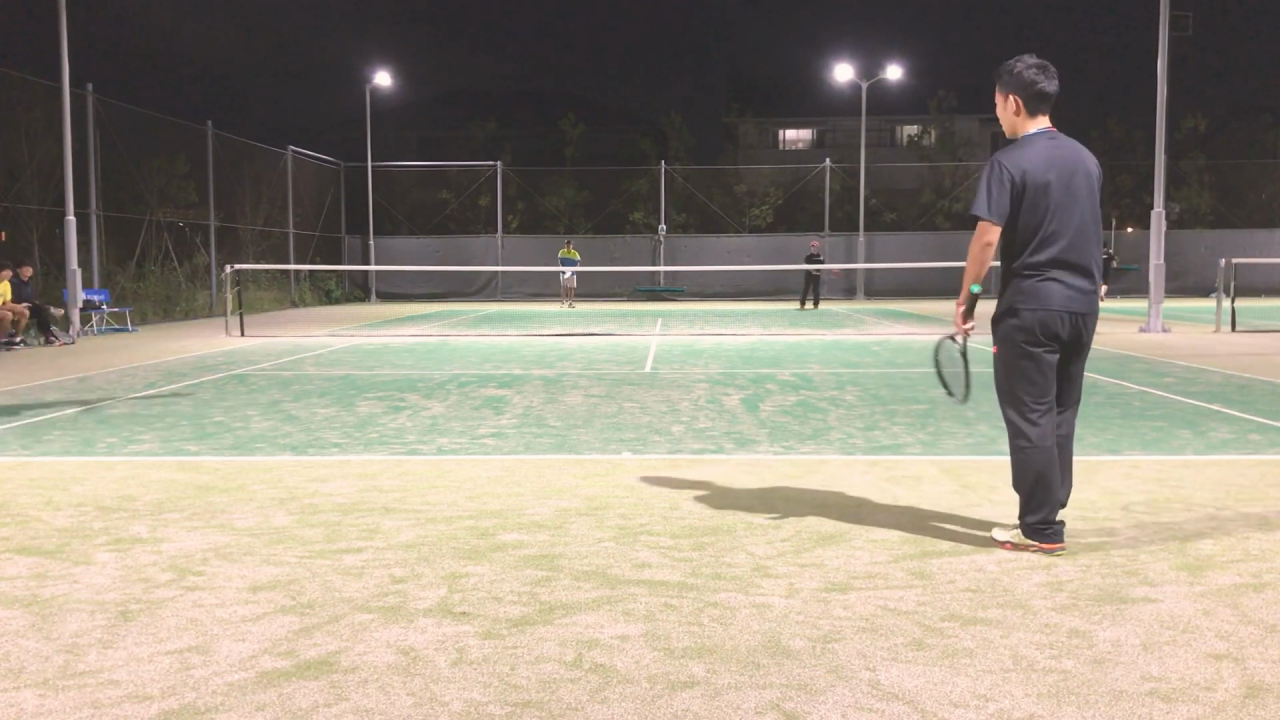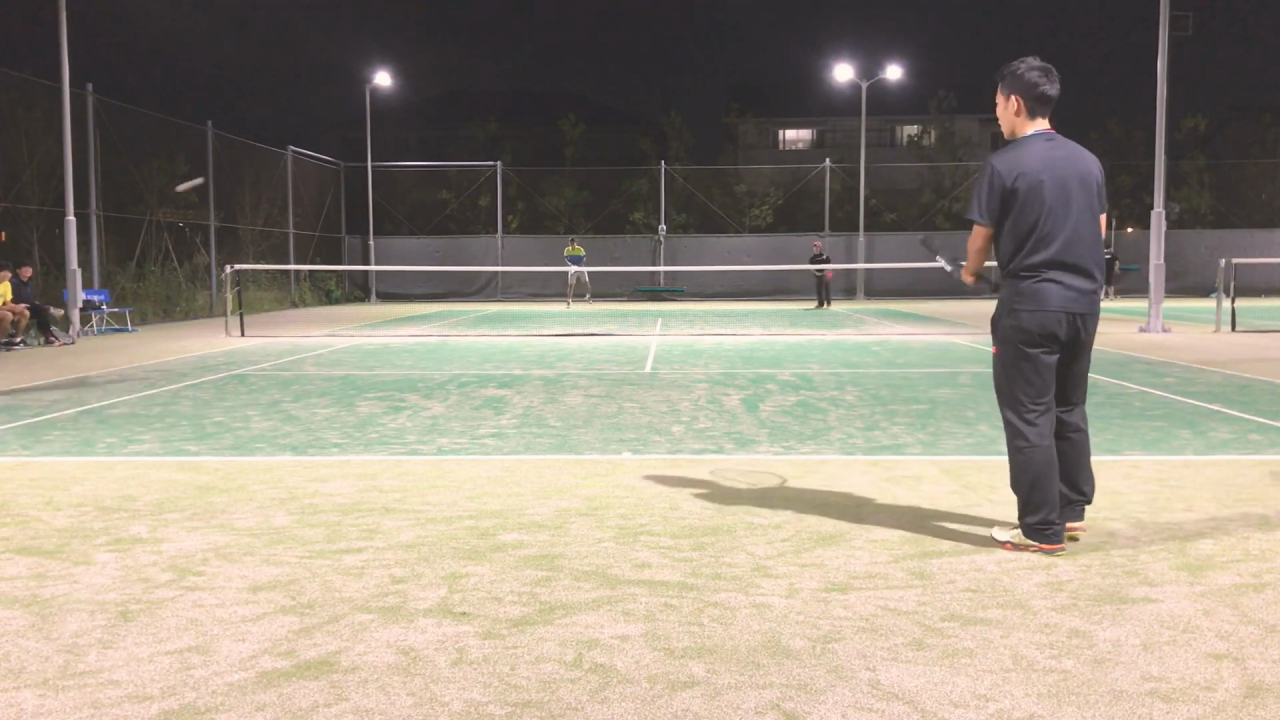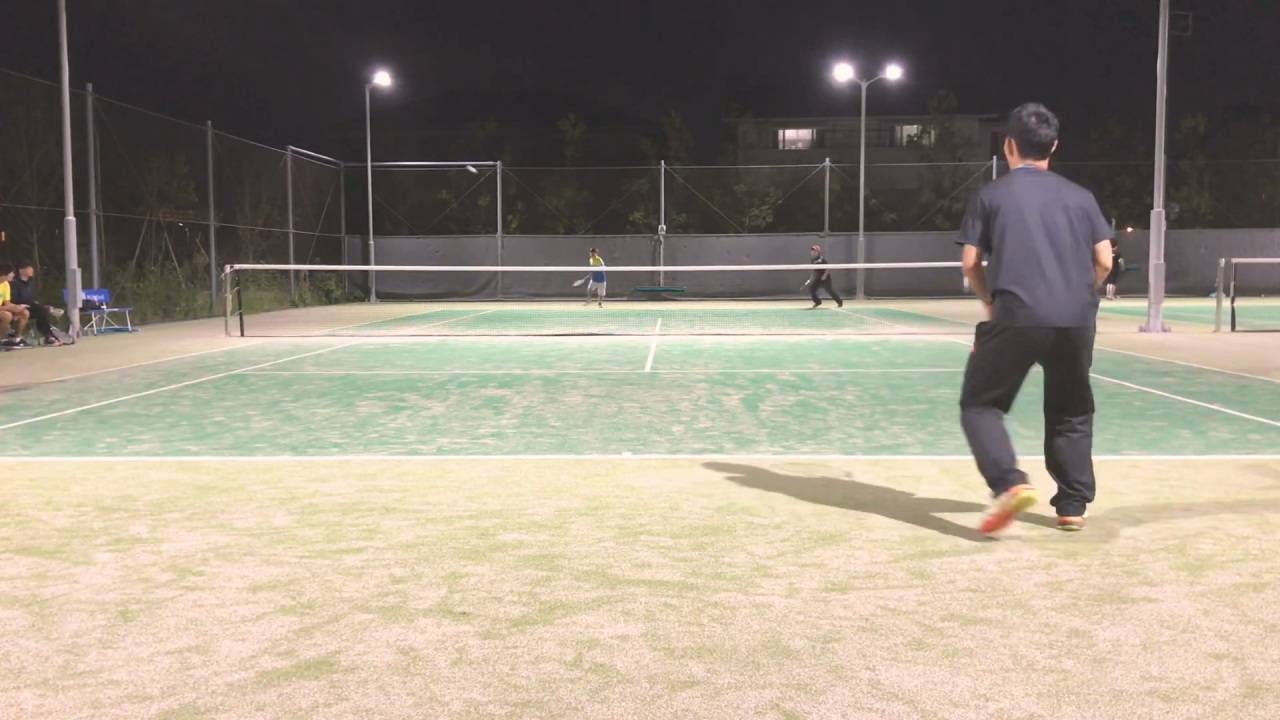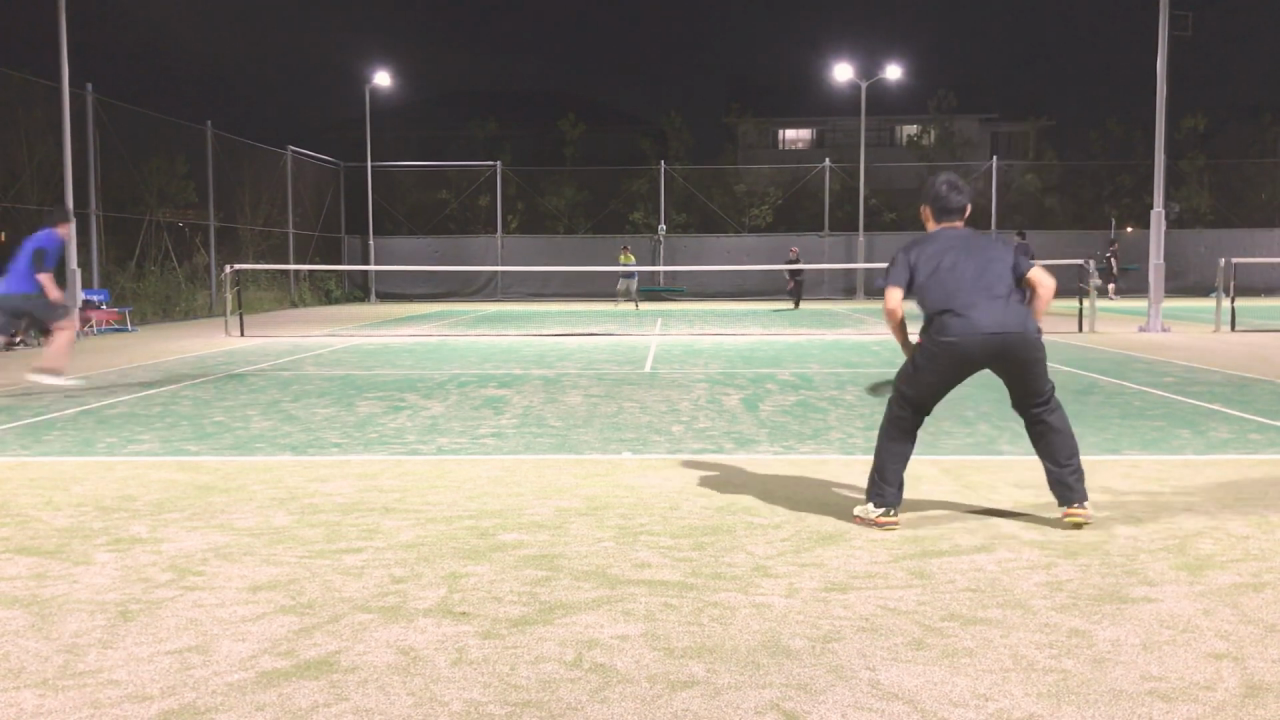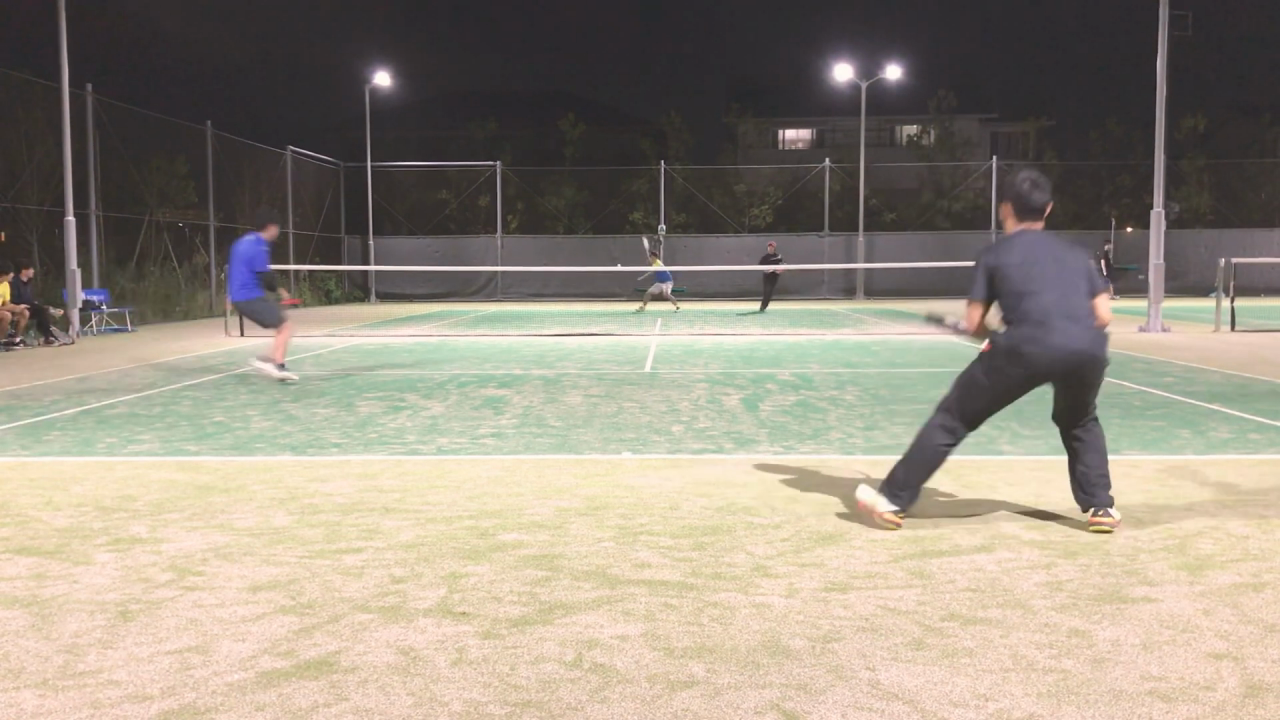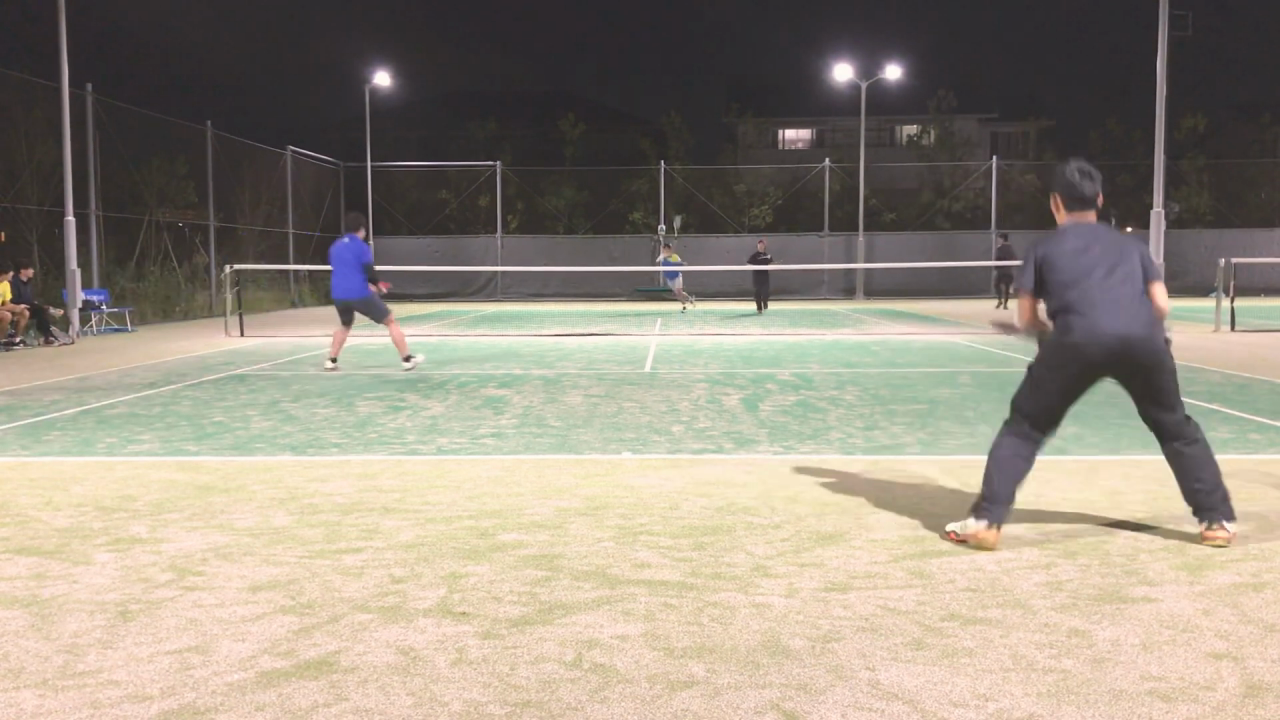
dt=0.5s
person 1, frame 1
left shoulder: (1009, 162)
right shoulder: (1086, 159)
left elbow: (988, 238)
right elbow: (1082, 231)
left wrist: (964, 299)
left hip: (1031, 306)
right hip: (1082, 304)
left knee: (1030, 419)
right knee: (1060, 416)
left ankle: (1041, 529)
right ankle: (1047, 510)
person 1, frame 2
left shoulder: (1004, 164)
right shoulder: (1088, 161)
left elbow: (983, 237)
right elbow: (1098, 230)
left wrist: (971, 270)
left hip: (1029, 306)
right hip: (1083, 303)
left knee: (1029, 419)
right knee: (1070, 411)
left ankle: (1042, 530)
right ankle: (1072, 510)
person 1, frame 3
left shoulder: (991, 196)
right shoulder: (1081, 197)
left elbow: (971, 264)
right elbow: (1104, 262)
left wrist: (989, 301)
left hip: (1018, 318)
right hip: (1076, 319)
left knee: (979, 405)
right knee: (1071, 413)
left ankle: (1010, 482)
right ankle: (1074, 505)
person 1, frame 4
left shoulder: (913, 251)
right shoulder: (996, 245)
left elbow: (893, 307)
right elbow: (1045, 284)
left wrist: (908, 347)
left hip: (954, 334)
right hip: (1016, 331)
left knee: (905, 409)
right knee: (1042, 409)
left ankle: (882, 504)
right ankle: (1075, 500)
person 1, frame 5
left shoulder: (995, 255)
right shoulder: (1078, 253)
left elbow: (973, 325)
right elbow: (1104, 316)
left wrist: (1000, 344)
left hip: (1028, 347)
right hip: (1089, 350)
left knee: (955, 415)
right knee: (1079, 422)
left ankle: (894, 499)
right ankle: (1100, 507)
person 1, frame 6
left shoulder: (1045, 247)
right shoulder: (1130, 244)
left elbow: (1026, 318)
right elbow: (1161, 306)
left wrist: (1052, 338)
left hip: (1078, 339)
right hip: (1141, 338)
left knee: (1023, 428)
right knee: (1176, 427)
left ankle: (986, 519)
right ankle: (1216, 520)
